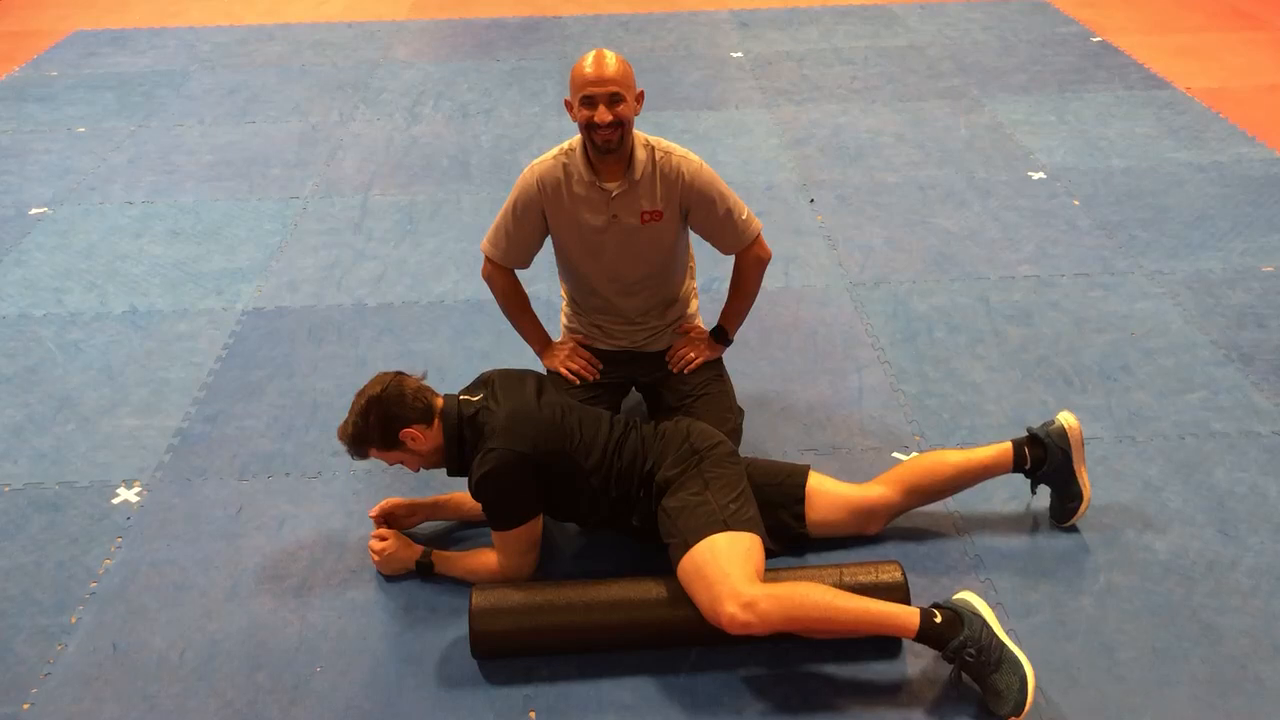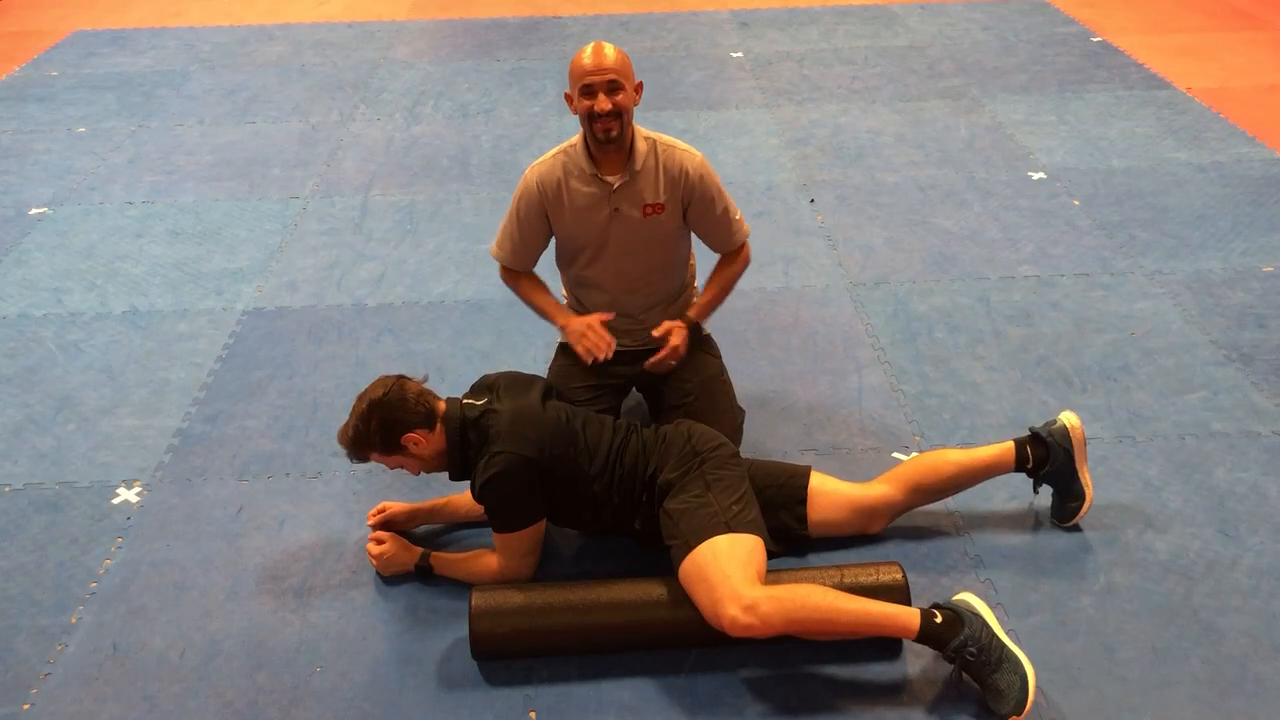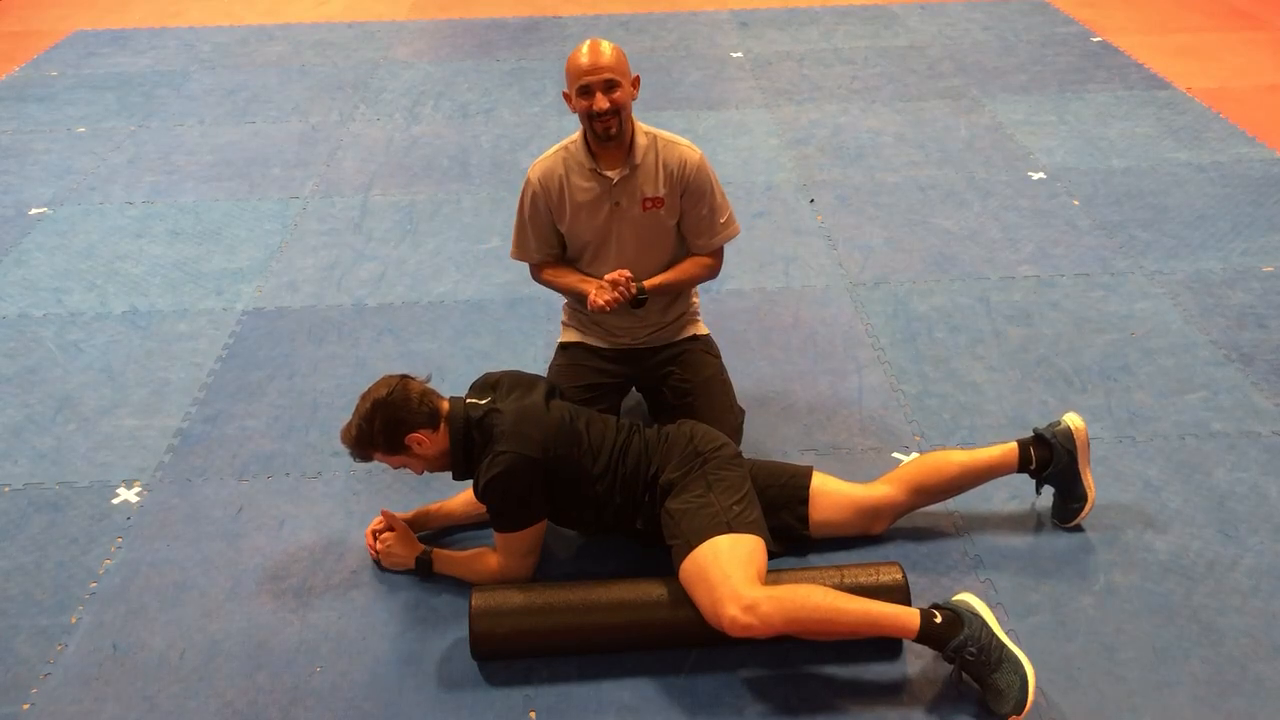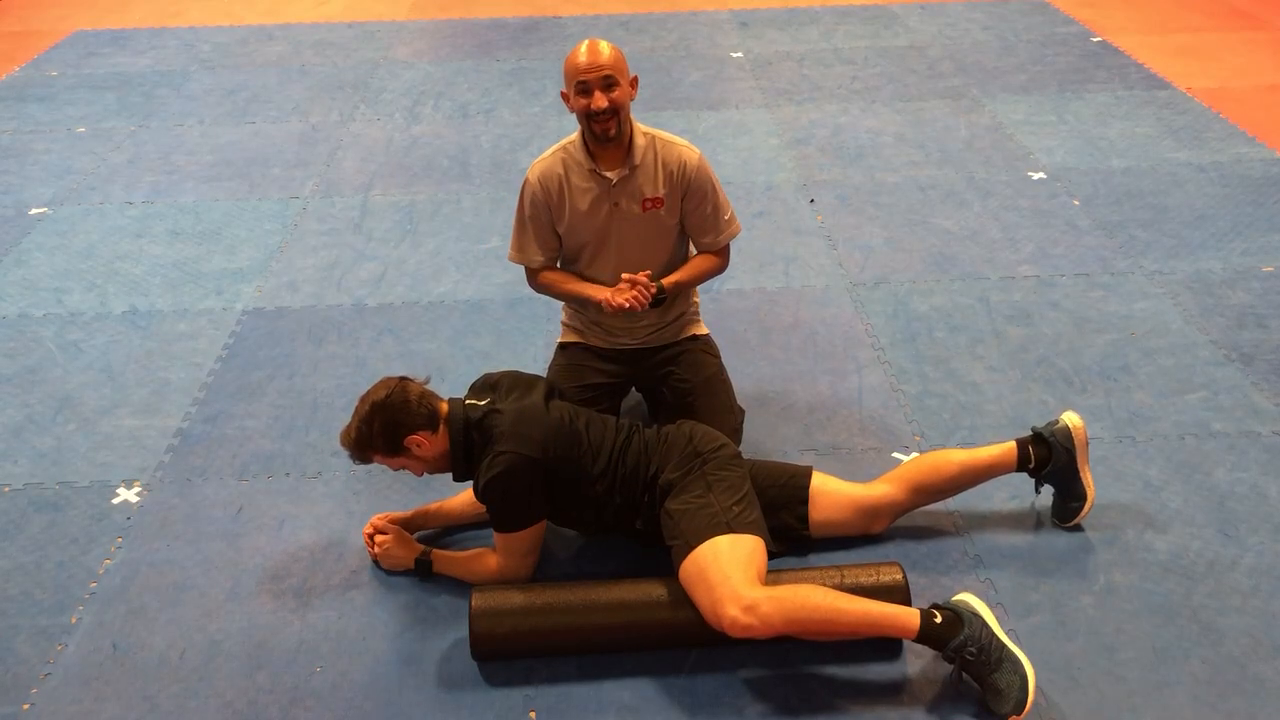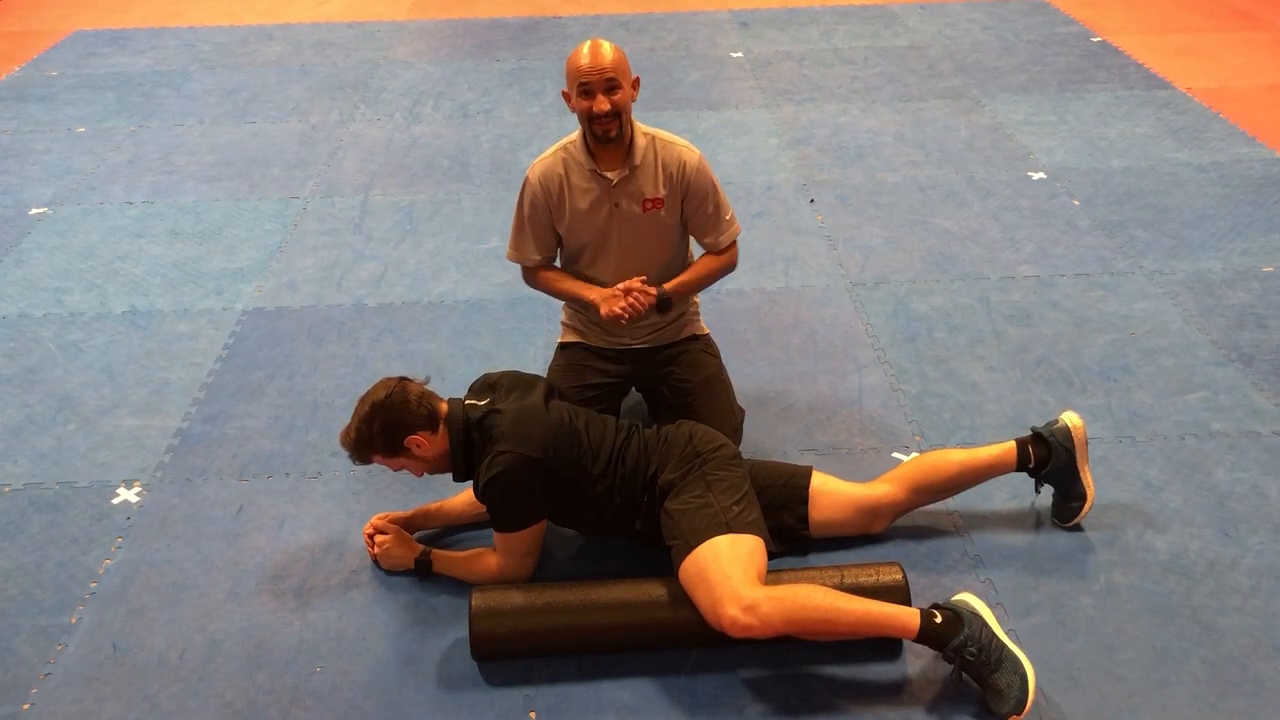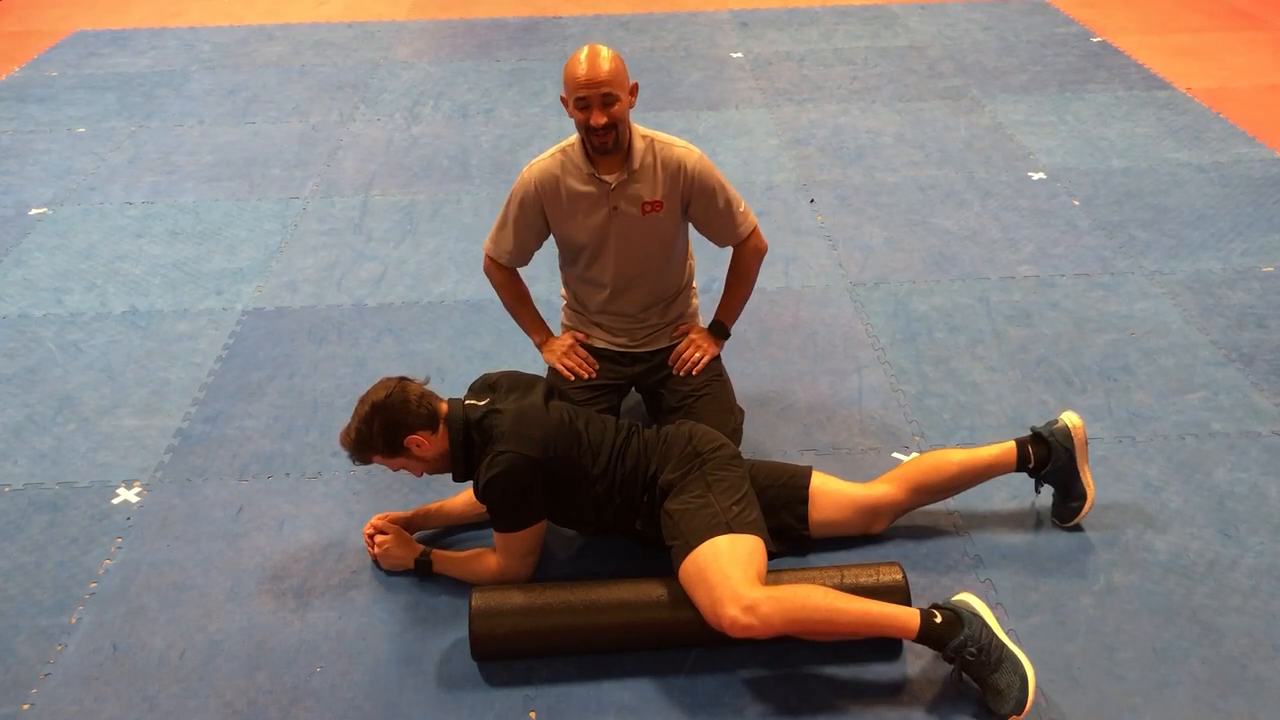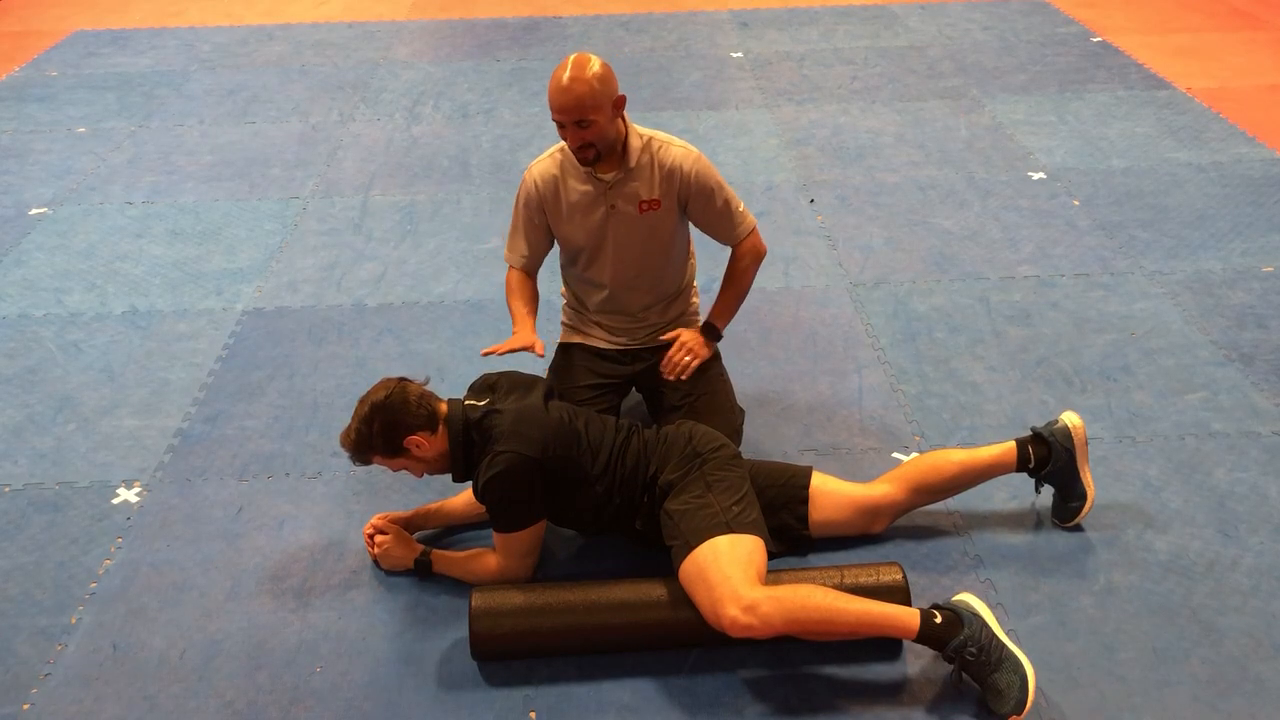
dt=0.7s
person 1, frame 1
left shoulder: (496, 453)
right shoulder: (483, 392)
left elbow: (515, 563)
left wrist: (418, 559)
right wrist: (419, 509)
left hip: (682, 473)
right hip: (689, 456)
left knee: (739, 609)
right knee: (873, 506)
left ankle: (941, 625)
right ankle: (1036, 450)
person 1, frame 2
left shoulder: (501, 457)
right shoulder: (484, 395)
left elbow: (515, 565)
left wrist: (417, 561)
right wrist: (416, 513)
left hip: (685, 478)
right hip: (691, 458)
left knee: (741, 611)
right knee: (876, 504)
left ankle: (942, 625)
right ankle: (1038, 449)
person 1, frame 3
left shoulder: (508, 456)
right shoulder: (487, 393)
left elbow: (514, 565)
left wrist: (419, 558)
right wrist: (416, 518)
left hip: (687, 476)
right hip: (691, 460)
left knee: (741, 611)
right knee: (878, 505)
left ankle: (943, 626)
right ankle: (1042, 451)
person 1, frame 4
left shoulder: (507, 455)
right shoulder: (486, 393)
left elbow: (513, 565)
left wrist: (418, 559)
right wrist: (413, 517)
left hip: (687, 477)
right hip: (692, 459)
left knee: (740, 611)
right knee: (878, 505)
left ankle: (943, 625)
right ankle: (1041, 448)
person 1, frame 5
left shoulder: (508, 455)
right shoulder: (486, 393)
left elbow: (513, 565)
left wrist: (418, 559)
right wrist: (414, 517)
left hip: (687, 476)
right hip: (690, 461)
left knee: (740, 611)
right knee: (878, 505)
left ankle: (944, 625)
right ankle: (1040, 447)
person 1, frame 6
left shoulder: (506, 455)
right shoulder: (485, 393)
left elbow: (513, 565)
left wrist: (418, 559)
right wrist: (414, 517)
left hip: (686, 477)
right hip: (691, 459)
left knee: (740, 611)
right knee: (878, 504)
left ankle: (942, 625)
right ankle: (1039, 449)
person 1, frame 7
left shoulder: (506, 456)
right shoulder: (485, 391)
left elbow: (512, 565)
left wrist: (418, 559)
right wrist: (414, 518)
left hip: (687, 476)
right hip: (688, 460)
left knee: (740, 612)
right knee: (876, 505)
left ankle: (942, 626)
right ankle: (1040, 448)
person 2, frame 1
left shoulder: (681, 171)
right shoulder: (544, 179)
left elbow: (755, 253)
right elbow: (496, 269)
left wrist: (721, 337)
right wrist: (544, 347)
left hip: (673, 339)
right hip: (588, 344)
left ankle: (655, 396)
right ankle: (624, 395)
person 2, frame 2
left shoulder: (684, 166)
right shoulder: (545, 179)
left elbow: (737, 254)
right elbow: (512, 269)
left wrist: (691, 322)
right wrist: (567, 321)
left hip: (669, 335)
right hip: (590, 337)
left ankle: (657, 396)
right ankle: (623, 394)
person 2, frame 3
left shoulder: (683, 161)
right shoulder: (546, 176)
left elbow: (709, 258)
right elbow: (542, 264)
left wrist: (641, 289)
right wrist: (592, 287)
left hip: (674, 333)
right hip: (589, 339)
left ankle: (653, 392)
right ankle: (627, 389)
person 2, frame 4
left shoulder: (682, 161)
right shoulder: (545, 176)
left elbow: (716, 253)
right elbow: (538, 272)
left wrist: (660, 288)
right wrist: (602, 294)
left hip: (674, 332)
right hip: (589, 338)
left ankle: (654, 391)
right ankle: (623, 389)
person 2, frame 5
left shoulder: (682, 161)
right shoulder: (547, 175)
left elbow: (724, 253)
right elbow: (535, 269)
left wrist: (660, 293)
right wrist: (597, 296)
left hip: (673, 334)
right hip: (589, 339)
left ankle: (653, 391)
right ankle: (621, 391)
person 2, frame 6
left shoulder: (682, 163)
right shoulder: (542, 178)
left elbow: (751, 245)
right elbow: (498, 264)
left wrist: (718, 331)
right wrist: (543, 339)
left hip: (673, 338)
right hip: (589, 342)
left ankle: (653, 394)
right ankle: (624, 393)
person 2, frame 7
left shoulder: (679, 163)
right shoulder: (542, 179)
left elbow: (749, 246)
right elbow: (521, 267)
left wrist: (710, 330)
right wrist: (524, 328)
left hip: (675, 334)
right hip: (588, 340)
left ankle: (653, 394)
right ankle: (629, 391)
